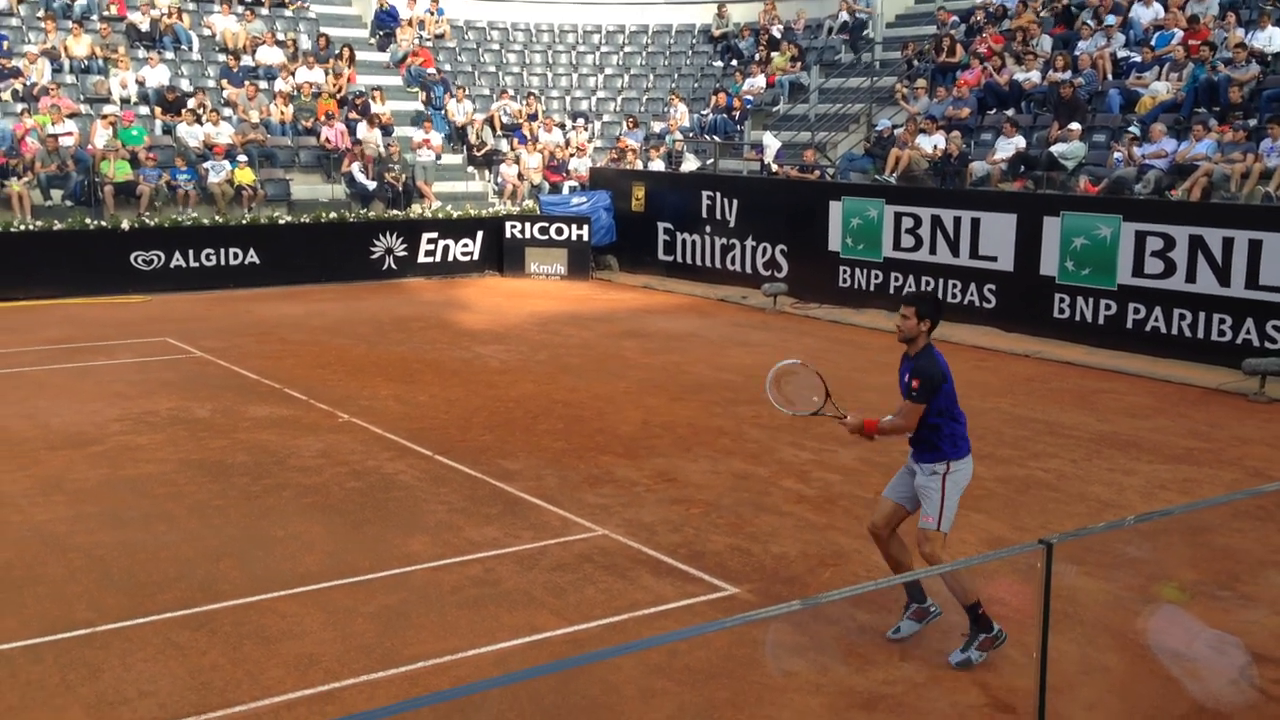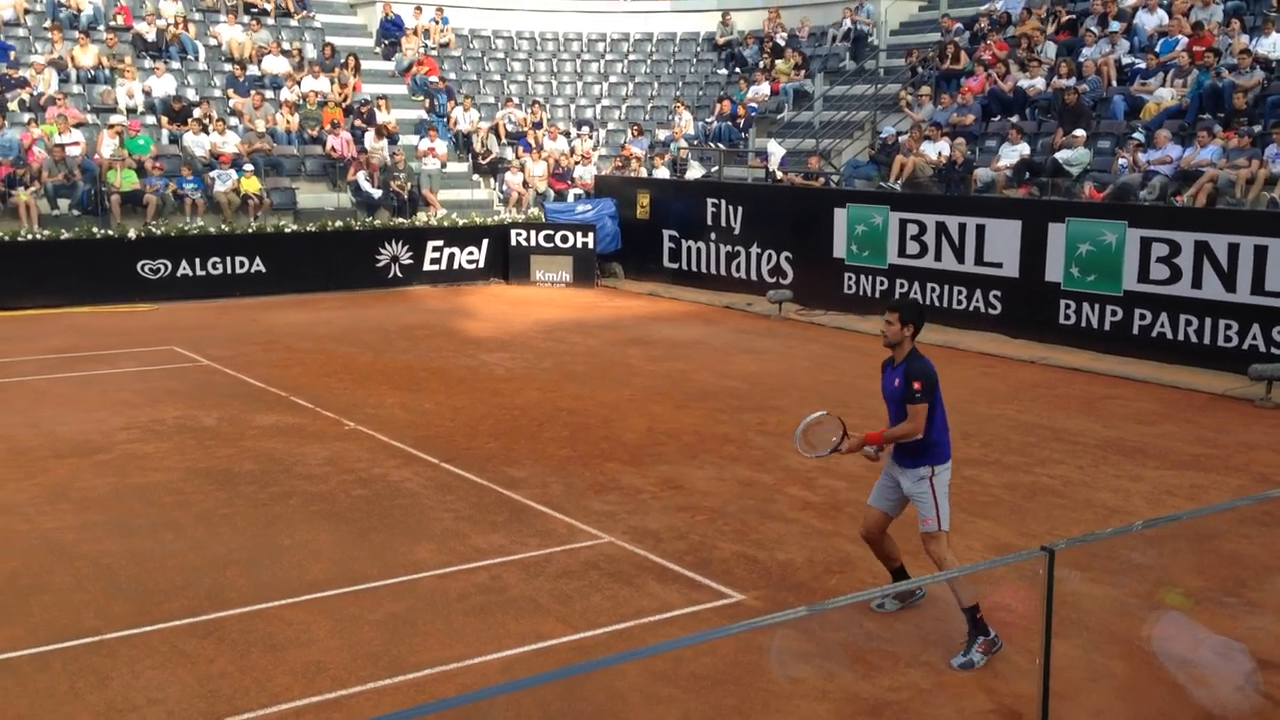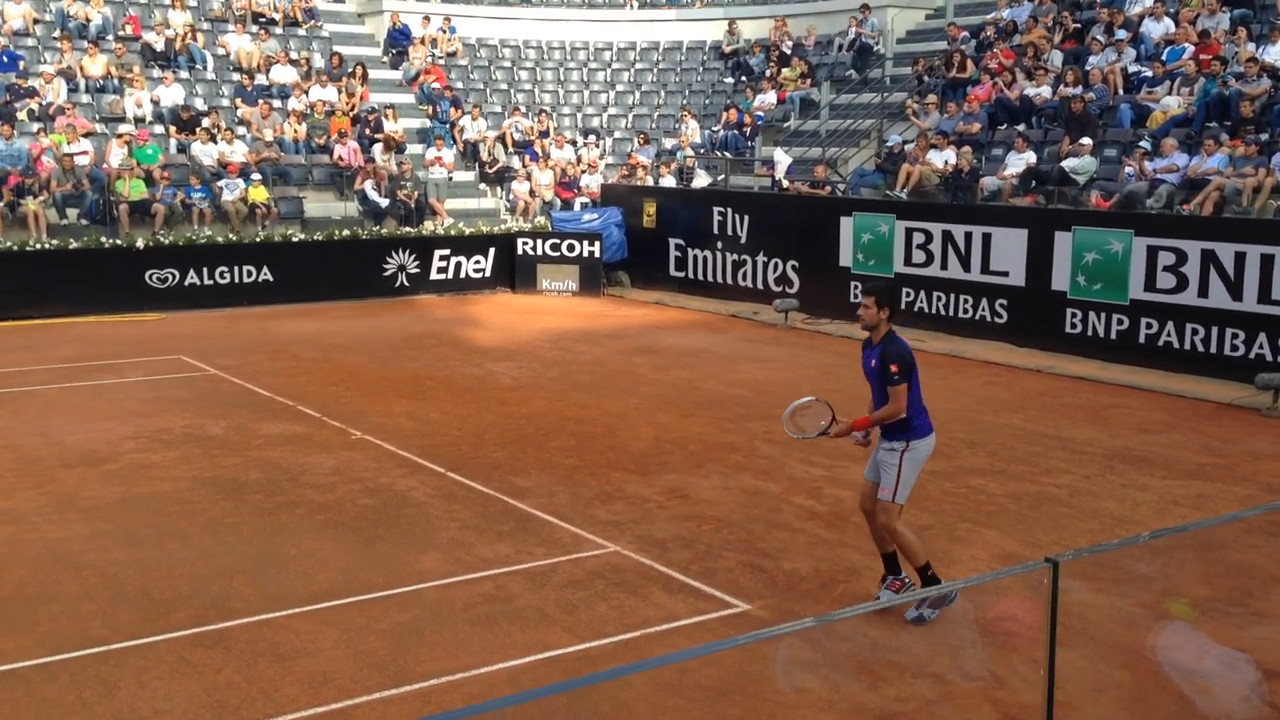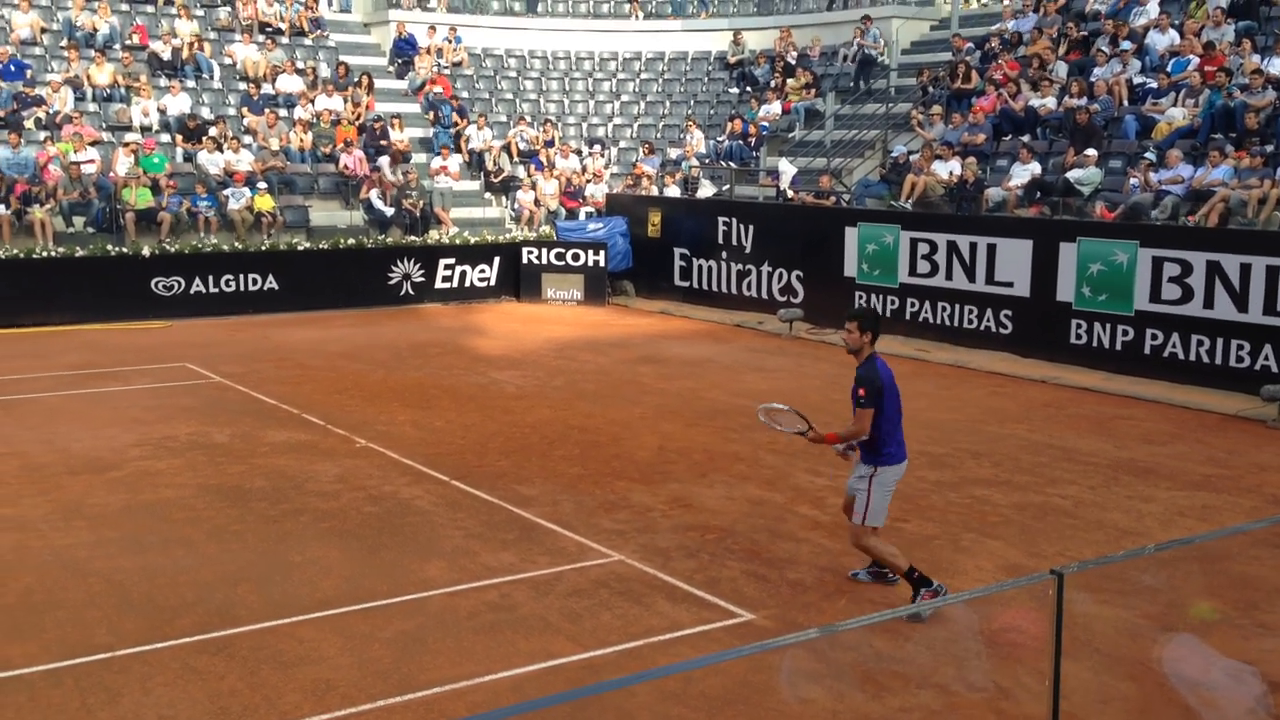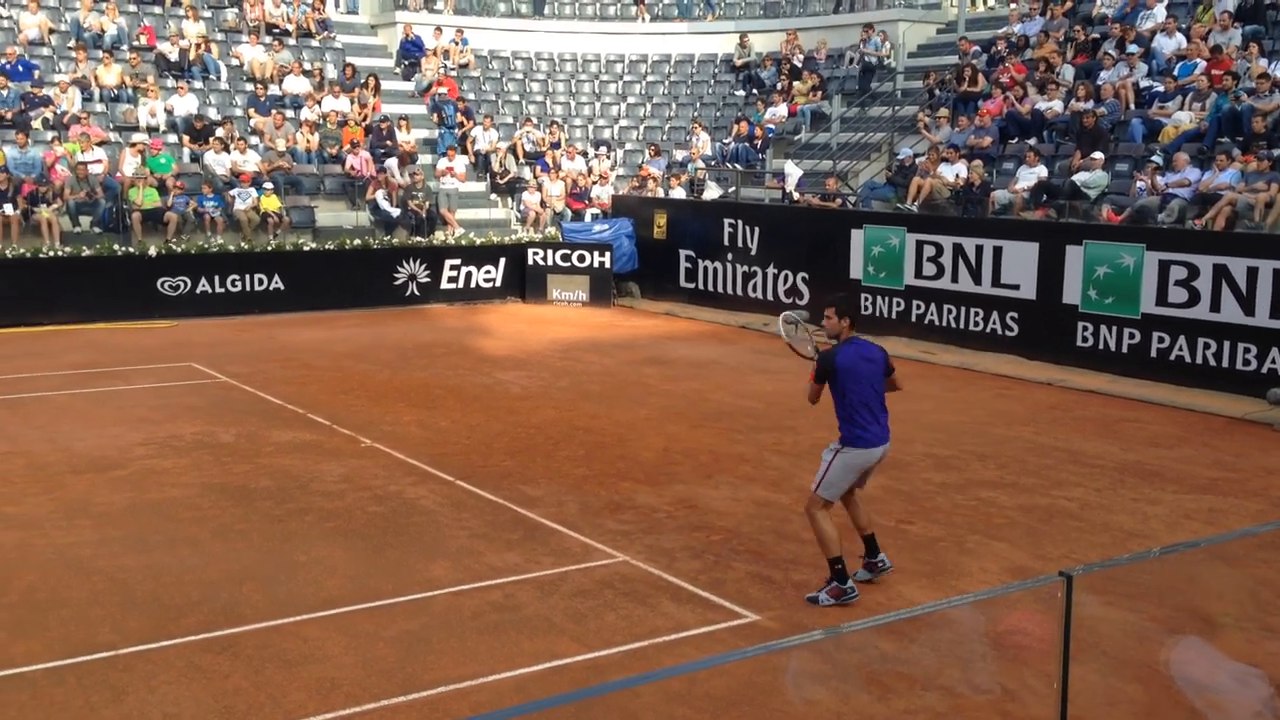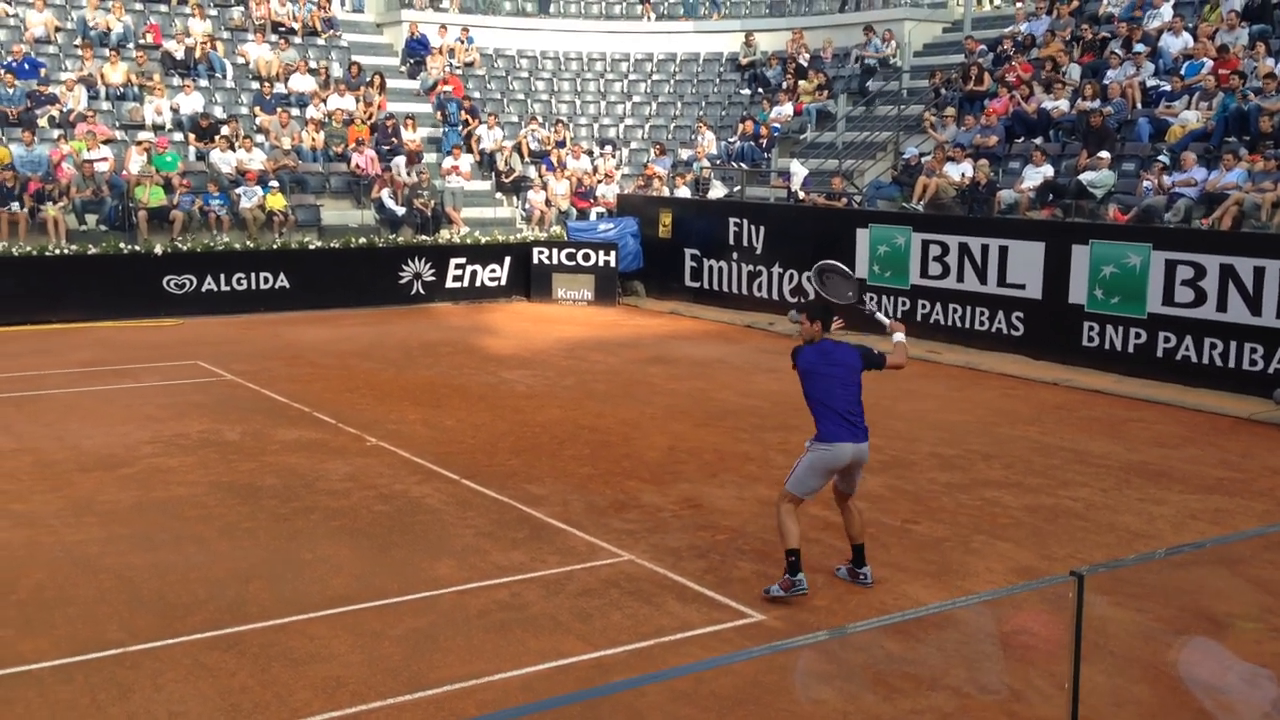
dt=0.2s
person 1, frame 1
left shoulder: (926, 367)
right shoulder: (911, 359)
left elbow: (906, 426)
left wrist: (865, 425)
right wrist: (873, 427)
left hip: (946, 465)
right hip: (921, 460)
left knee: (931, 551)
right knee: (879, 527)
left ankle: (984, 629)
right ankle: (920, 604)
person 1, frame 2
left shoulder: (919, 370)
right shoulder: (889, 366)
left elbow: (915, 428)
left wrist: (868, 439)
right wrist: (879, 442)
left hip: (928, 469)
right hip: (899, 465)
left knee: (937, 549)
right knee: (870, 531)
left ankle: (982, 634)
right ankle: (906, 589)
person 1, frame 3
left shoulder: (895, 352)
right shoulder: (869, 346)
left elbow: (898, 409)
left wrist: (855, 426)
right wrist: (866, 426)
left hip: (910, 442)
right hip: (891, 440)
left knee: (890, 519)
right knee: (868, 506)
left ankle: (935, 588)
right ankle: (895, 576)
person 1, frame 4
left shoulder: (868, 377)
right shoulder: (873, 367)
left elbow: (862, 430)
left wrist: (826, 438)
right wrist: (850, 444)
left hip: (882, 464)
right hip: (876, 458)
left knee: (863, 538)
right knee: (850, 509)
left ankle: (926, 587)
right ankle: (883, 568)
person 1, frame 5
left shoulder: (830, 358)
right shoulder: (877, 352)
left elbow: (813, 398)
right elbow: (895, 385)
left wrist: (815, 376)
left hip: (856, 447)
right hip: (880, 442)
left knee: (815, 508)
right knee: (847, 493)
left ankle: (841, 583)
right ankle: (874, 558)
person 1, frame 6
left shoulder: (801, 354)
right shoulder: (857, 353)
right elbow: (900, 361)
left wrist: (814, 340)
right wrist: (898, 333)
left hip: (828, 446)
right hip: (860, 445)
left knee: (786, 503)
right knee: (843, 498)
left ankle: (794, 576)
right ankle: (860, 567)
